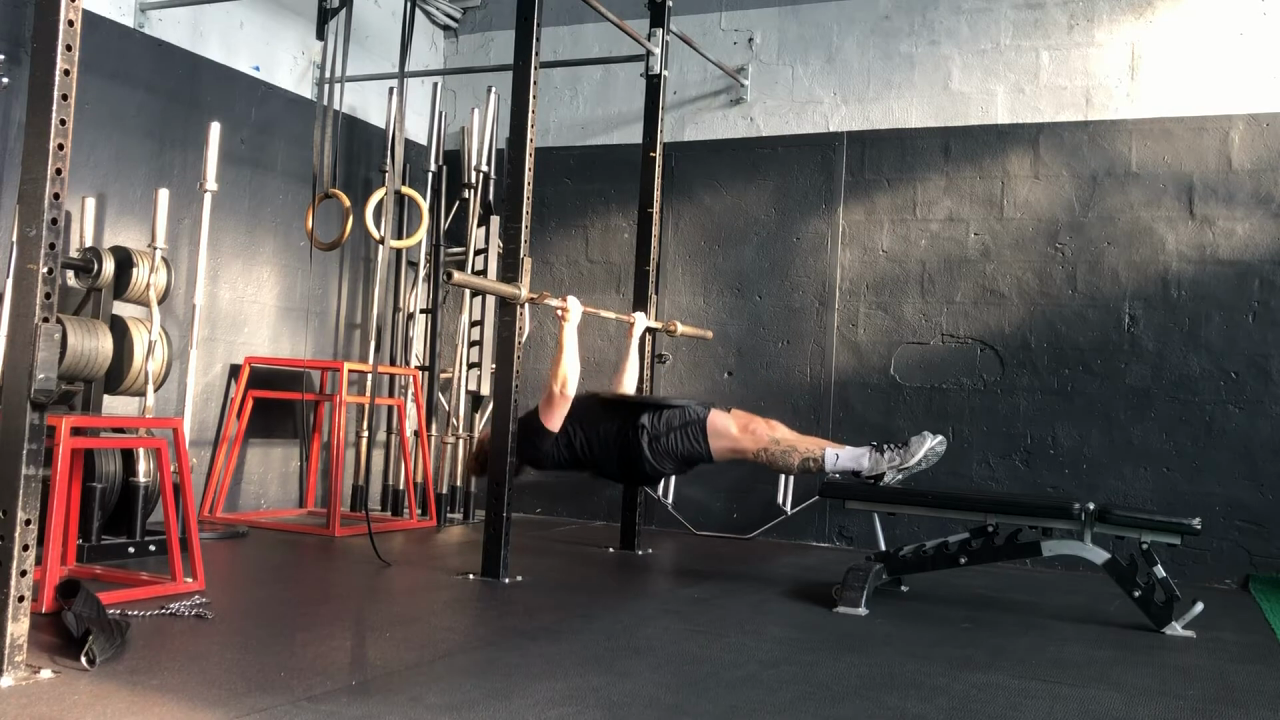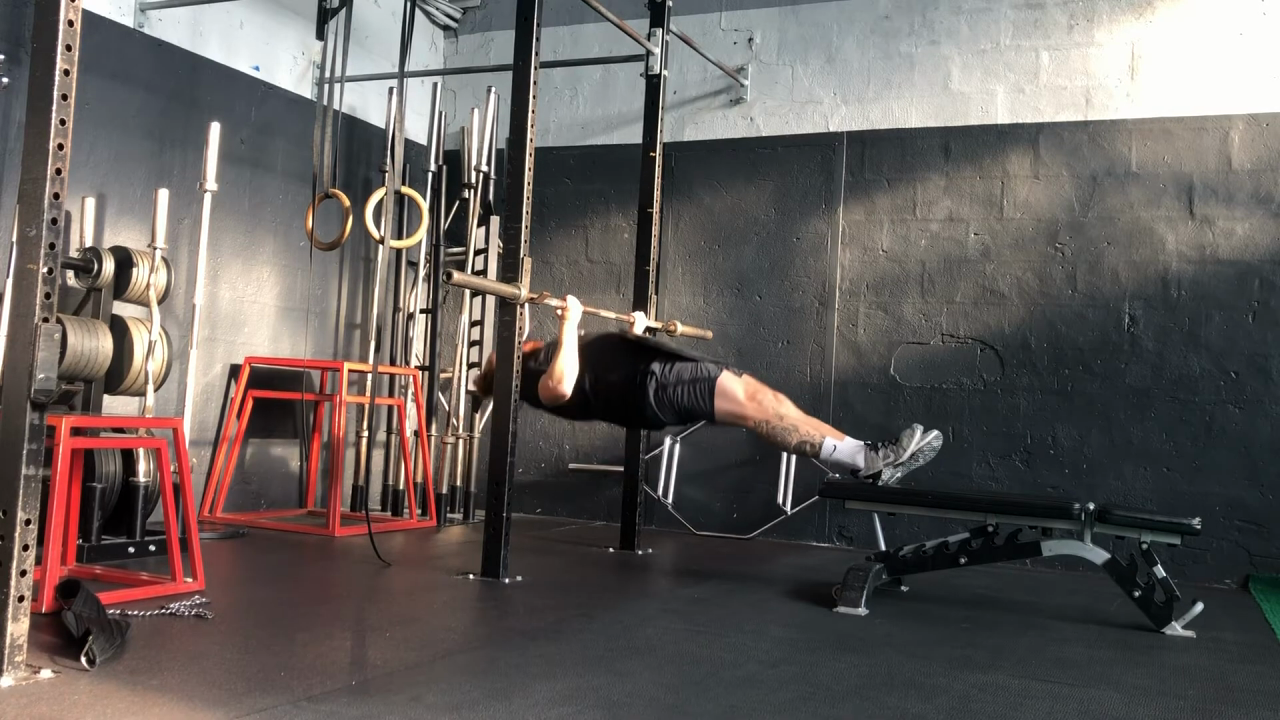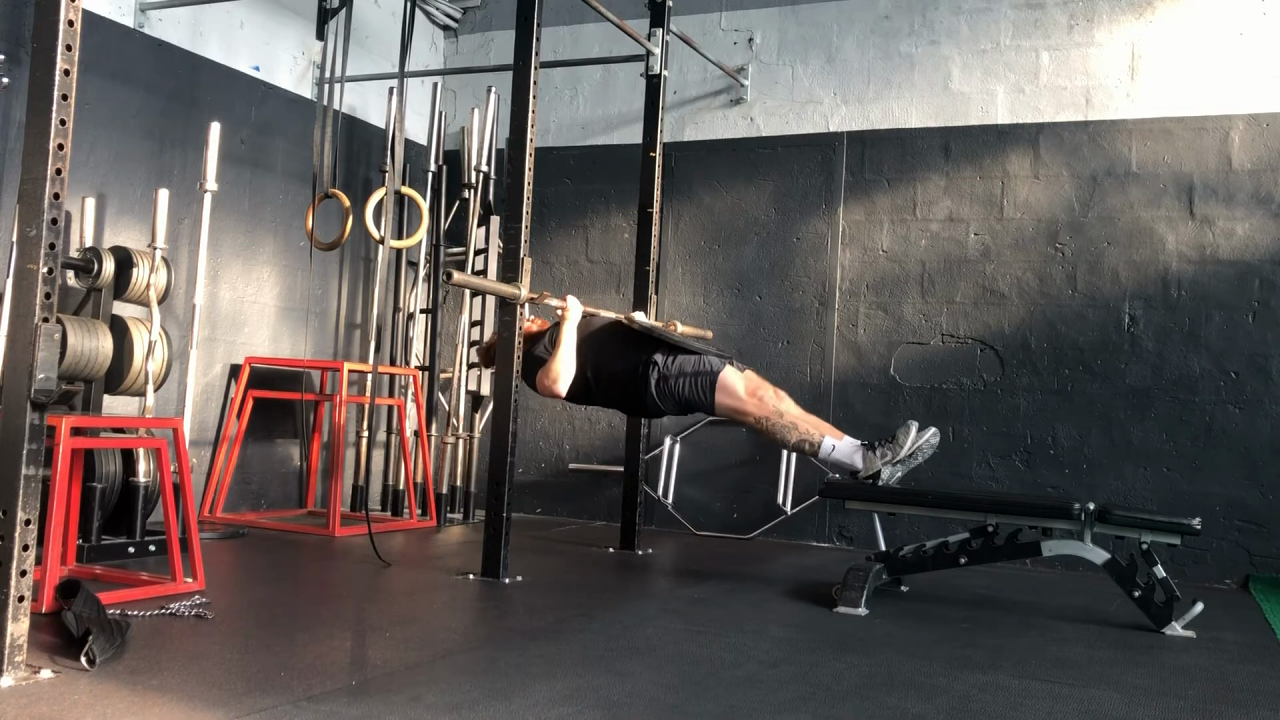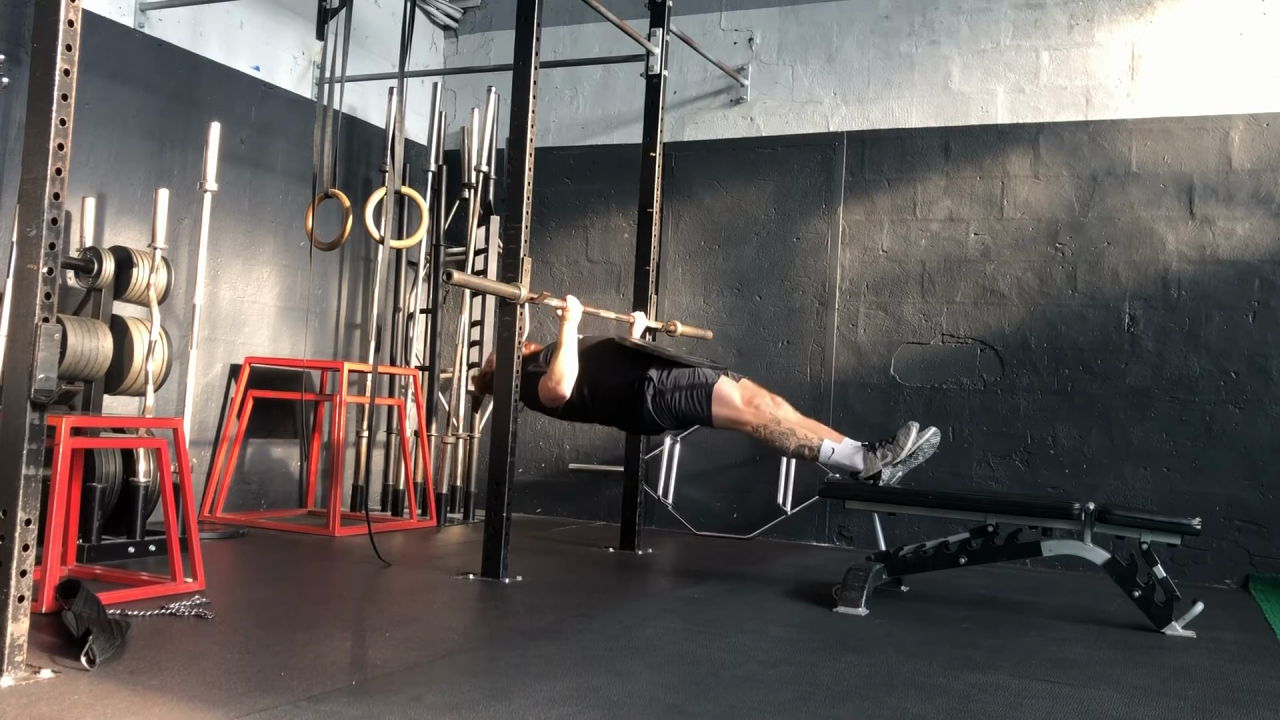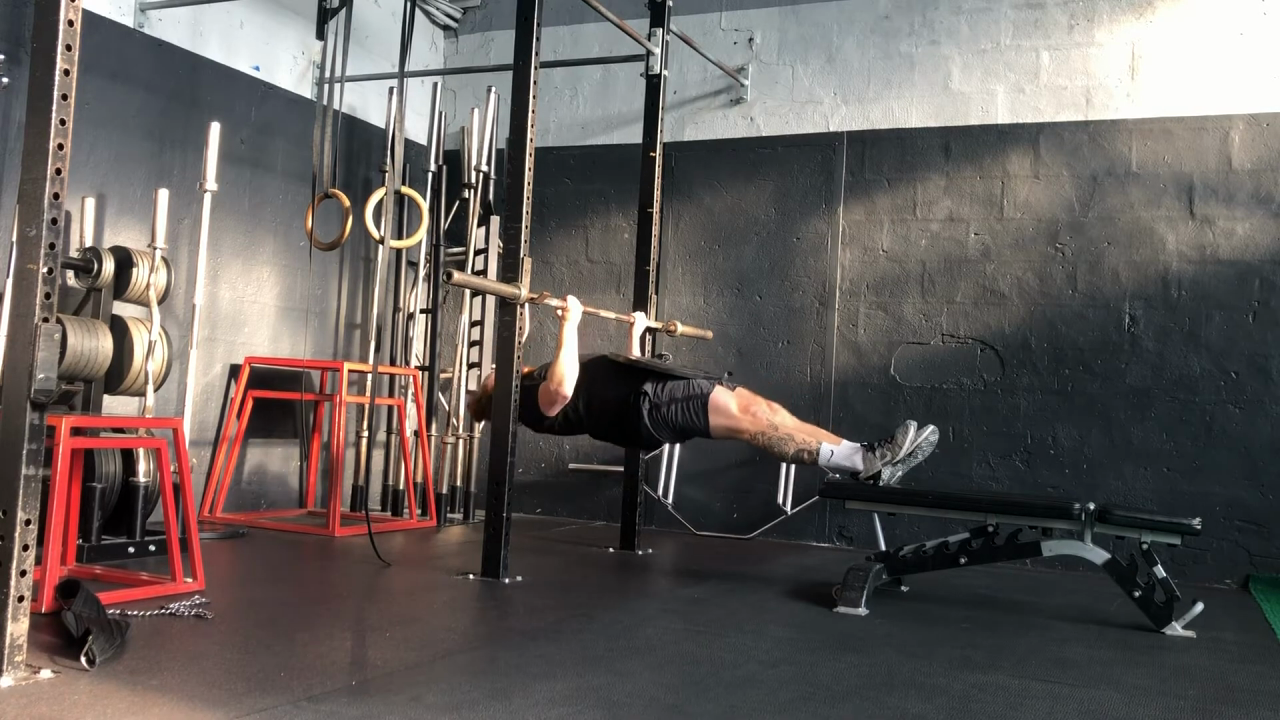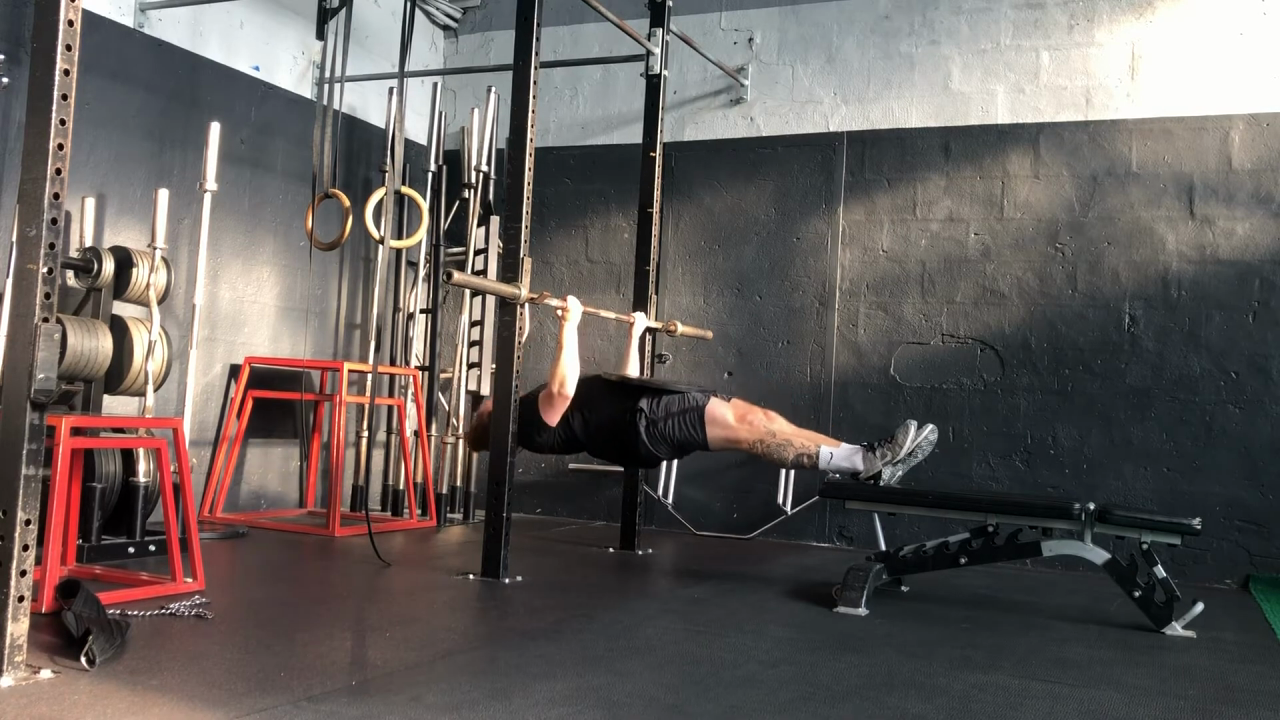
dt=0.3s
person 1, frame 1
left shoulder: (540, 432)
right shoulder: (534, 437)
left elbow: (622, 398)
right elbow: (564, 391)
left wrist: (634, 338)
right wrist: (568, 326)
left hip: (646, 426)
right hip: (643, 438)
left knee: (758, 428)
right knee: (749, 437)
left ankle: (874, 461)
right ankle: (873, 463)
person 1, frame 2
left shoulder: (545, 359)
right shoulder: (532, 379)
right elbow: (562, 385)
left wrist: (635, 332)
right wrist: (567, 324)
left hip: (654, 372)
right hip: (650, 387)
left knee: (765, 399)
right knee: (753, 404)
left ankle: (868, 458)
right ankle: (866, 459)
person 1, frame 3
left shoulder: (553, 342)
right shoulder: (534, 357)
right elbow: (558, 384)
left wrist: (636, 327)
right wrist: (569, 322)
left hip: (656, 359)
right hip: (651, 374)
left knee: (763, 393)
right knee: (755, 398)
left ankle: (866, 458)
right ankle: (863, 459)
person 1, frame 4
left shoulder: (546, 362)
right shoulder: (532, 380)
right elbow: (562, 387)
left wrist: (635, 334)
right wrist: (568, 324)
left hip: (653, 376)
right hip: (647, 390)
left knee: (761, 401)
right knee: (751, 410)
left ankle: (866, 459)
right ankle: (864, 460)
person 1, frame 5
left shoulder: (537, 385)
right shoulder: (531, 402)
right elbow: (562, 389)
left wrist: (635, 333)
right wrist: (568, 325)
left hip: (647, 393)
right hip: (642, 408)
left knee: (758, 407)
right knee: (746, 414)
left ankle: (867, 459)
right ankle: (864, 461)
person 1, frame 6
left shoulder: (538, 408)
right shoulder: (531, 422)
left elbow: (625, 386)
right elbow: (563, 390)
left wrist: (634, 336)
right wrist: (568, 326)
left hip: (643, 412)
right hip: (639, 425)
left knee: (755, 417)
right knee: (744, 425)
left ankle: (865, 460)
right ankle: (864, 463)
